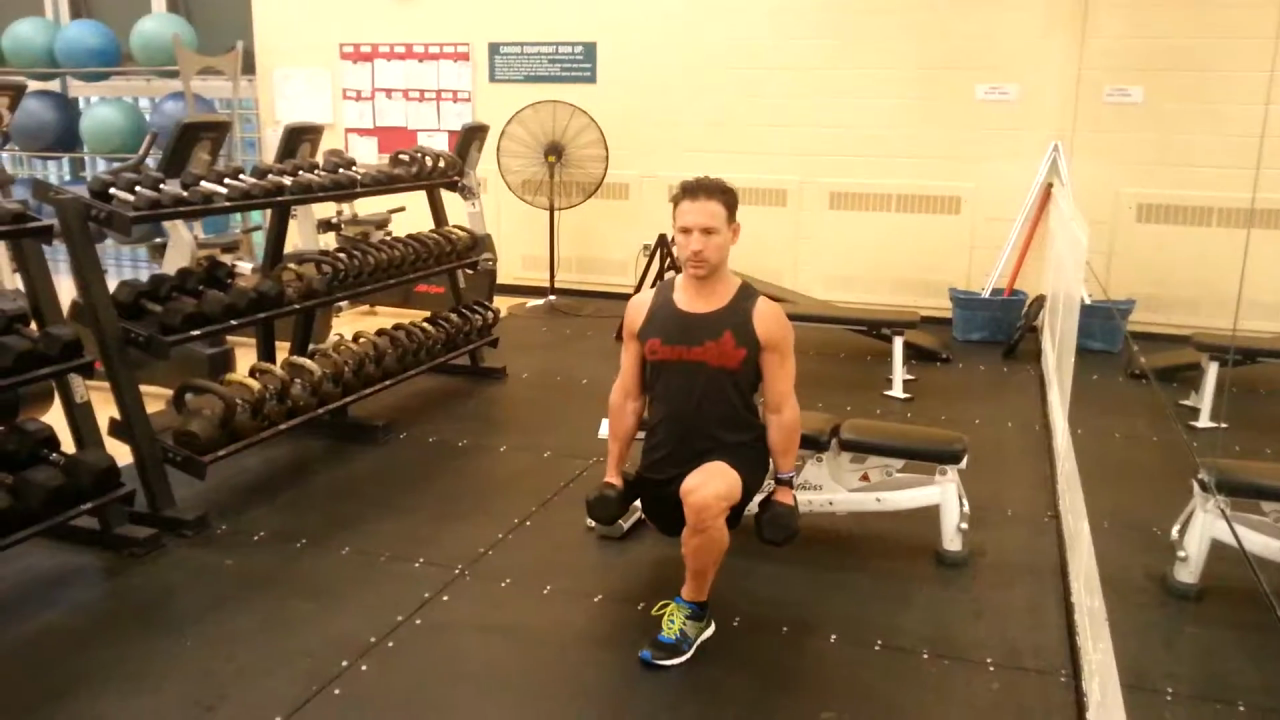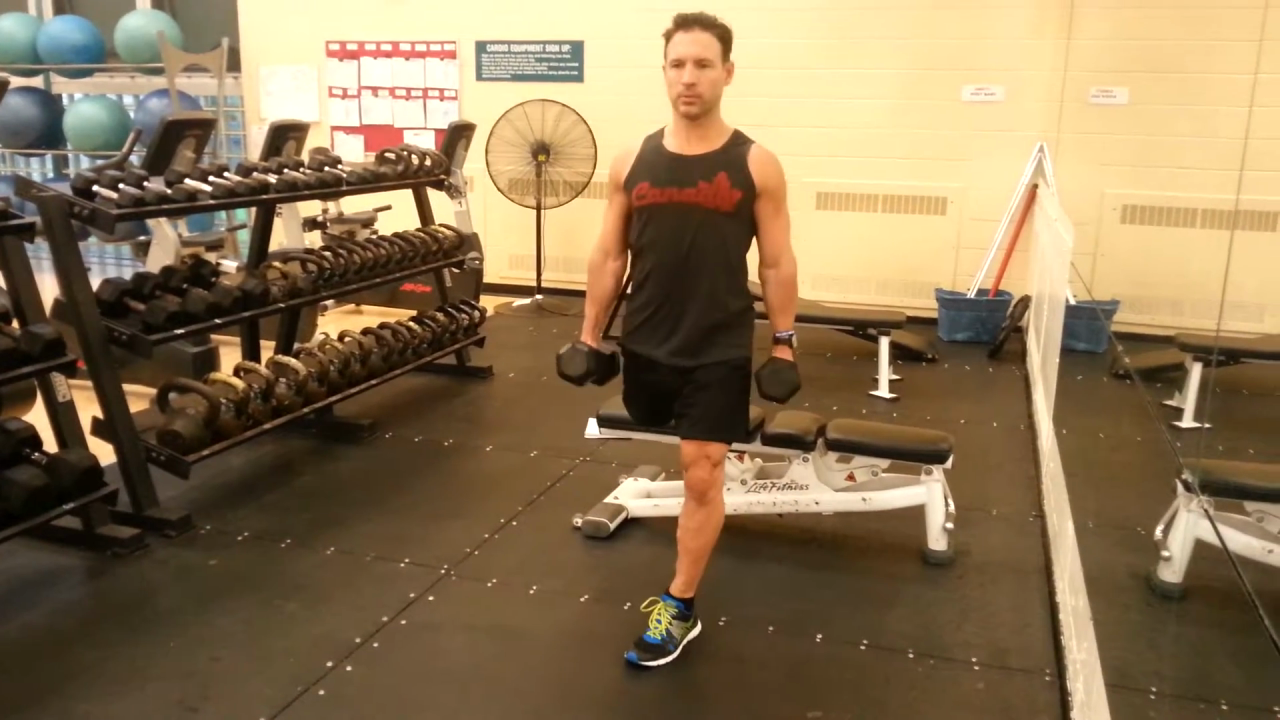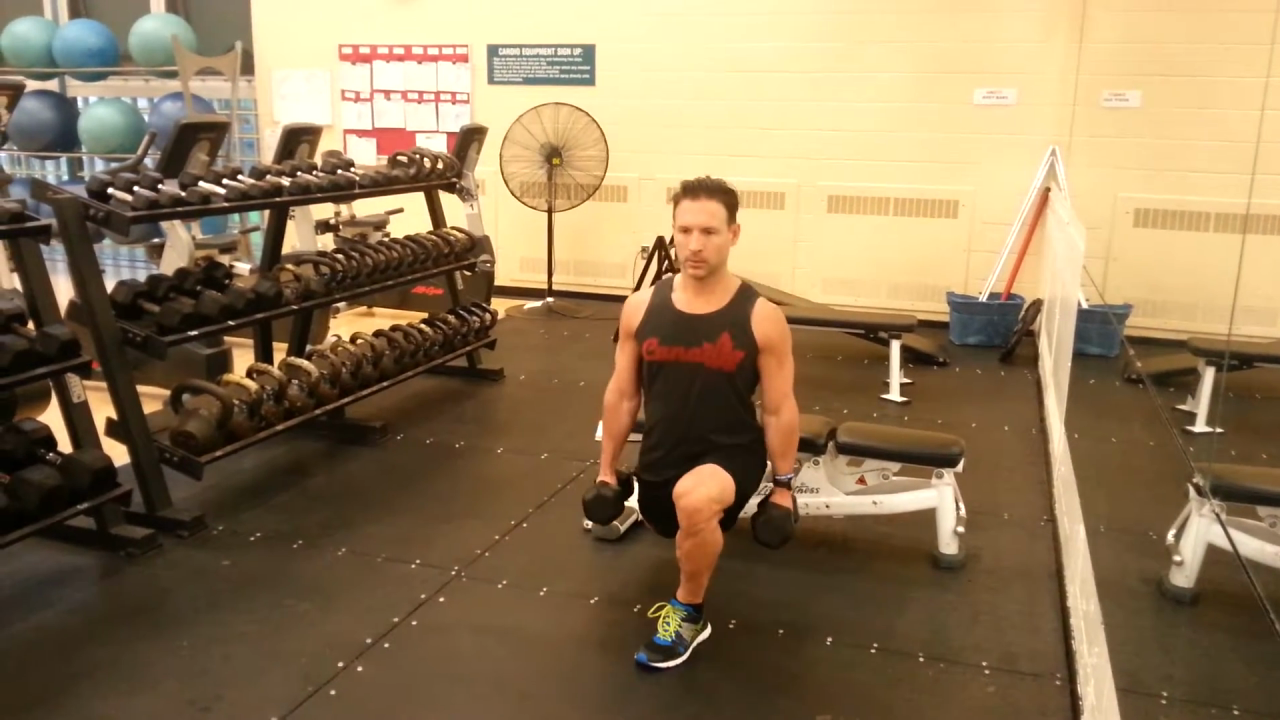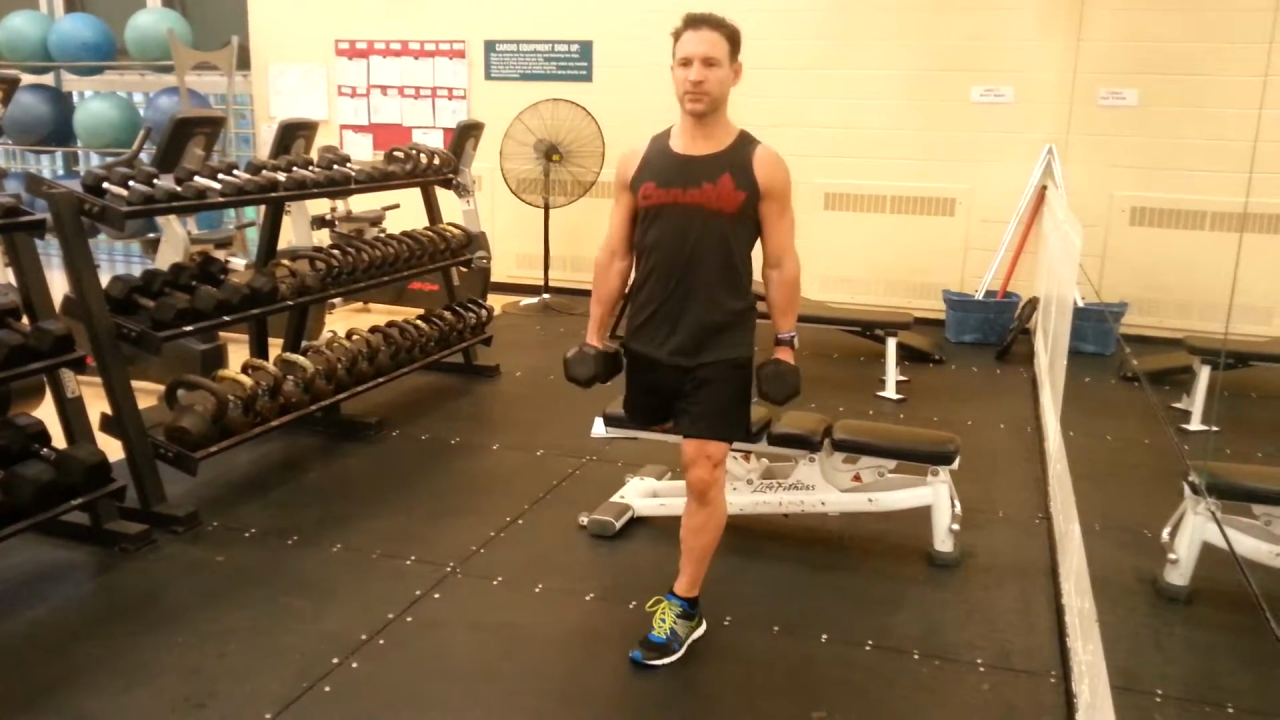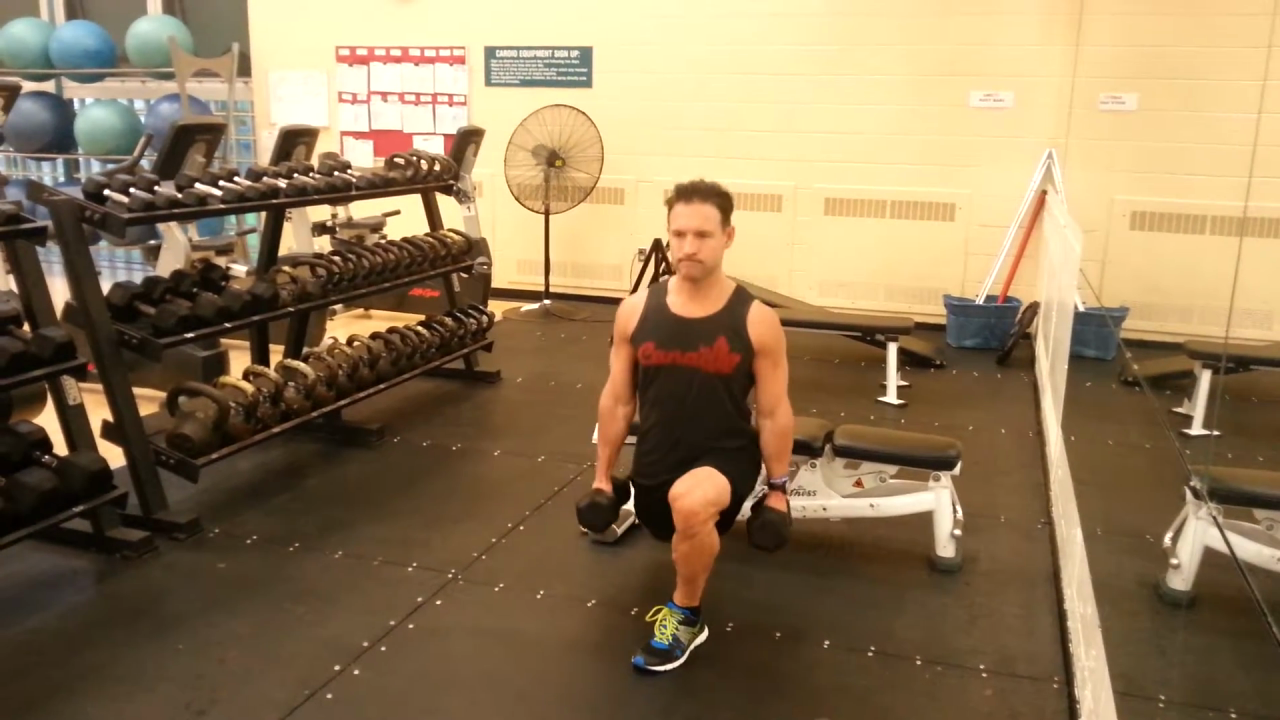
dt=1s
person 1, frame 1
left shoulder: (763, 318)
right shoulder: (643, 308)
left elbow: (781, 410)
right elbow: (627, 396)
left wrist: (784, 483)
right wrist: (613, 468)
left hip: (734, 451)
right hip: (663, 456)
left knee: (701, 498)
left ankle: (692, 612)
person 1, frame 2
left shoulder: (755, 164)
right shoulder: (633, 161)
left elbow: (778, 262)
right elbow: (609, 256)
left wrist: (783, 342)
right wrist: (590, 332)
left hip: (718, 349)
right hip: (646, 341)
left knee: (701, 478)
right knee: (690, 460)
left ankle: (679, 608)
person 1, frame 3
left shoulder: (762, 319)
right shoulder: (641, 308)
left elbow: (780, 411)
right elbow: (622, 395)
left wrist: (782, 485)
right wrist: (606, 467)
left hip: (731, 451)
right hip: (660, 458)
left knee: (695, 501)
left ankle: (688, 614)
person 1, frame 4
left shoulder: (761, 165)
right shoulder: (639, 160)
left elbow: (781, 264)
right elbow: (615, 255)
left wrist: (784, 344)
right wrist: (595, 331)
left hip: (720, 348)
right hip: (649, 340)
left knee: (703, 475)
right knee: (680, 444)
left ankle: (685, 606)
person 1, frame 5
left shoulder: (756, 321)
right shoulder: (636, 311)
left elbow: (775, 414)
right elbow: (617, 400)
left wrist: (777, 487)
right wrist: (602, 472)
left hip: (726, 454)
right hip: (656, 461)
left knee: (691, 505)
left ankle: (685, 618)
